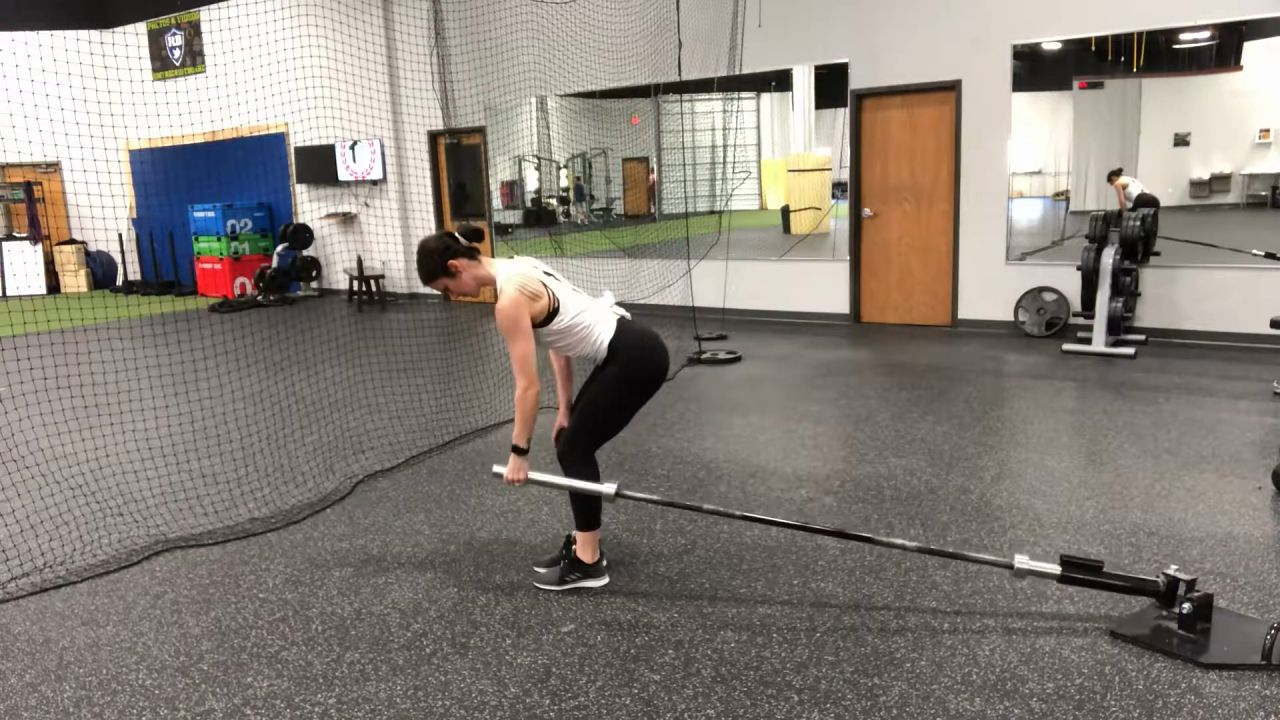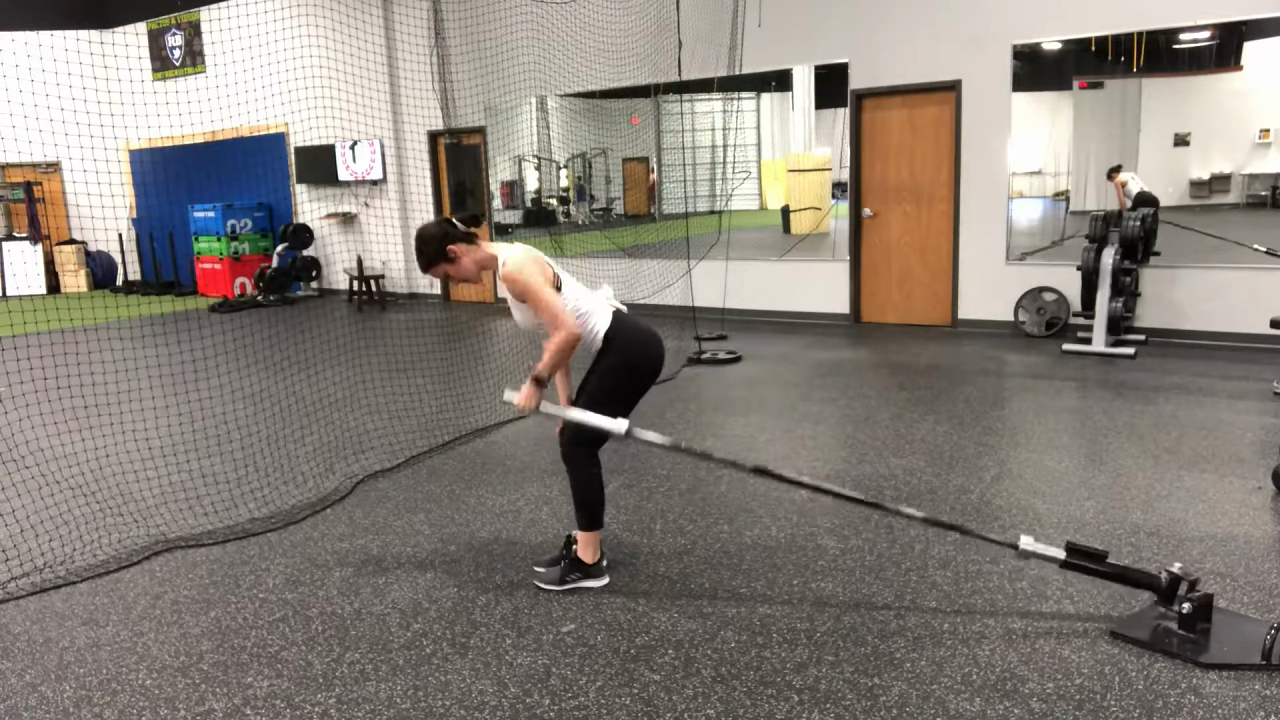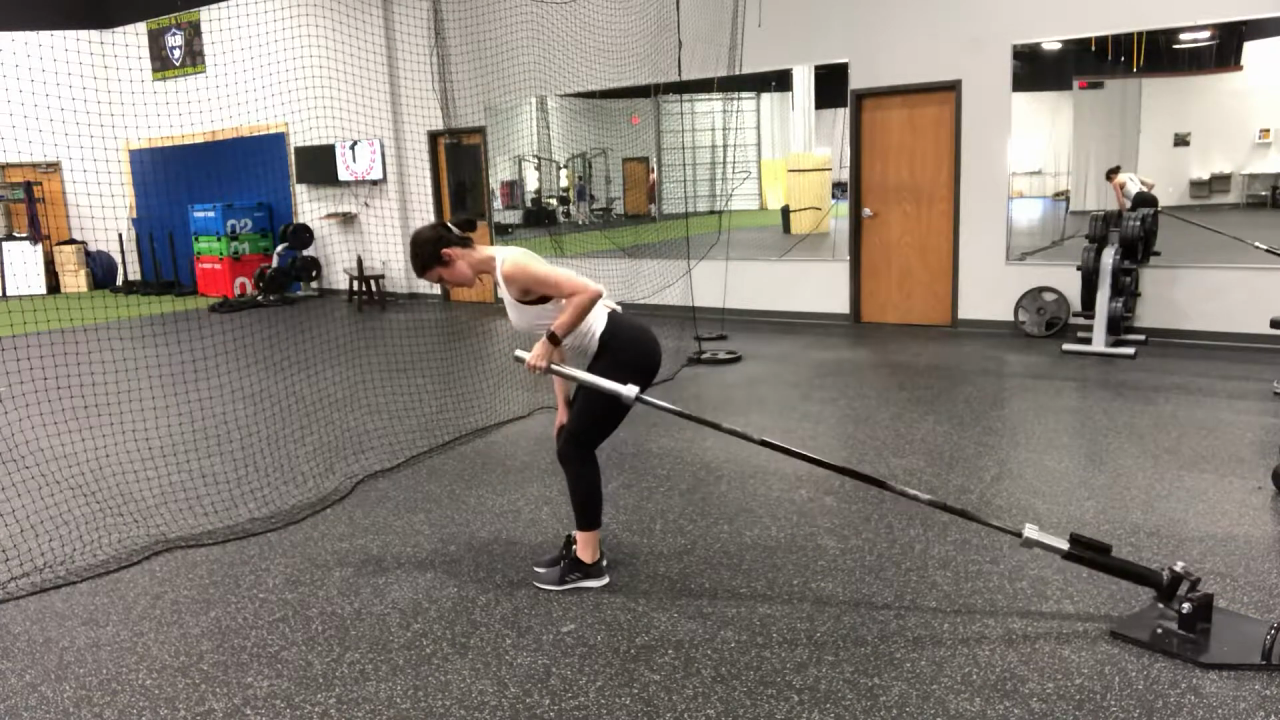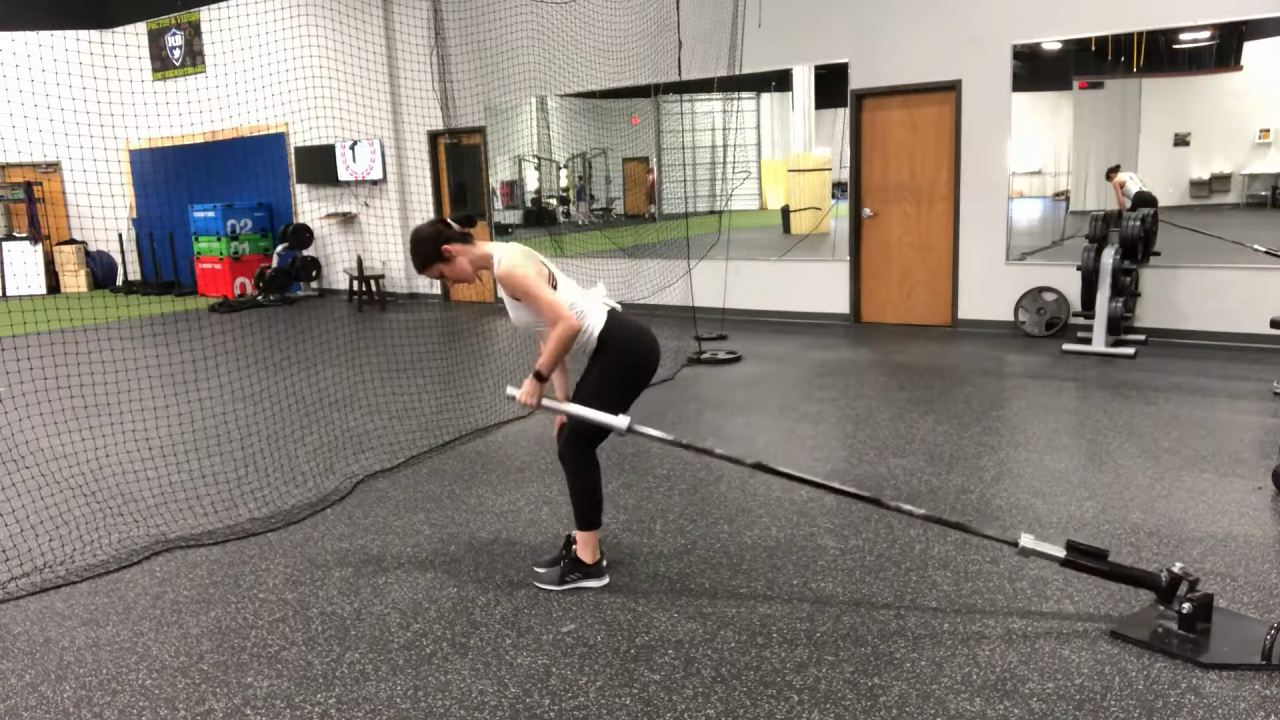
dt=0.3s
person 1, frame 1
left shoulder: (510, 298)
right shoulder: (517, 270)
left elbow: (528, 386)
left wrist: (518, 455)
right wrist: (565, 409)
left hip: (636, 358)
right hip: (625, 350)
left knee: (574, 450)
right knee: (572, 443)
left ankle: (588, 563)
right ankle: (582, 545)
person 1, frame 2
left shoulder: (514, 268)
right shoulder: (513, 260)
left elbow: (568, 332)
right elbow: (558, 332)
left wrist: (535, 383)
right wrist: (566, 402)
left hip: (631, 350)
right hip: (619, 346)
left knee: (579, 447)
right knee: (574, 441)
left ankle: (588, 563)
right ankle: (584, 543)
person 1, frame 3
left shoulder: (511, 266)
right shoulder: (504, 269)
left elbow: (589, 292)
right elbow: (553, 321)
left wrist: (547, 342)
right wrist: (564, 403)
left hip: (627, 350)
right hip: (615, 348)
left knee: (575, 448)
right knee: (572, 443)
left ankle: (588, 563)
right ankle: (583, 544)
person 1, frame 4
left shoulder: (508, 267)
right shoulder: (506, 262)
left elbow: (569, 324)
right elbow: (550, 330)
left wrist: (537, 379)
right wrist: (562, 400)
left hip: (626, 349)
right hip: (614, 346)
left knee: (575, 447)
right knee: (571, 442)
left ankle: (588, 563)
right ankle: (583, 544)
